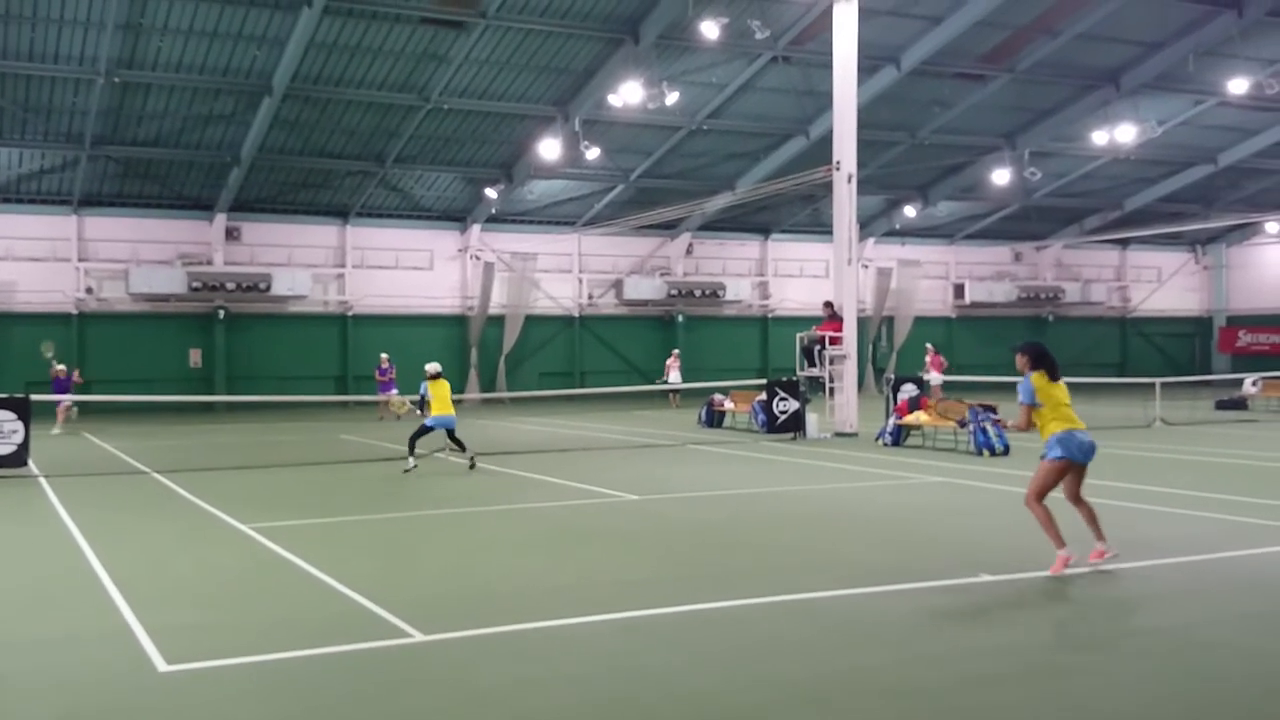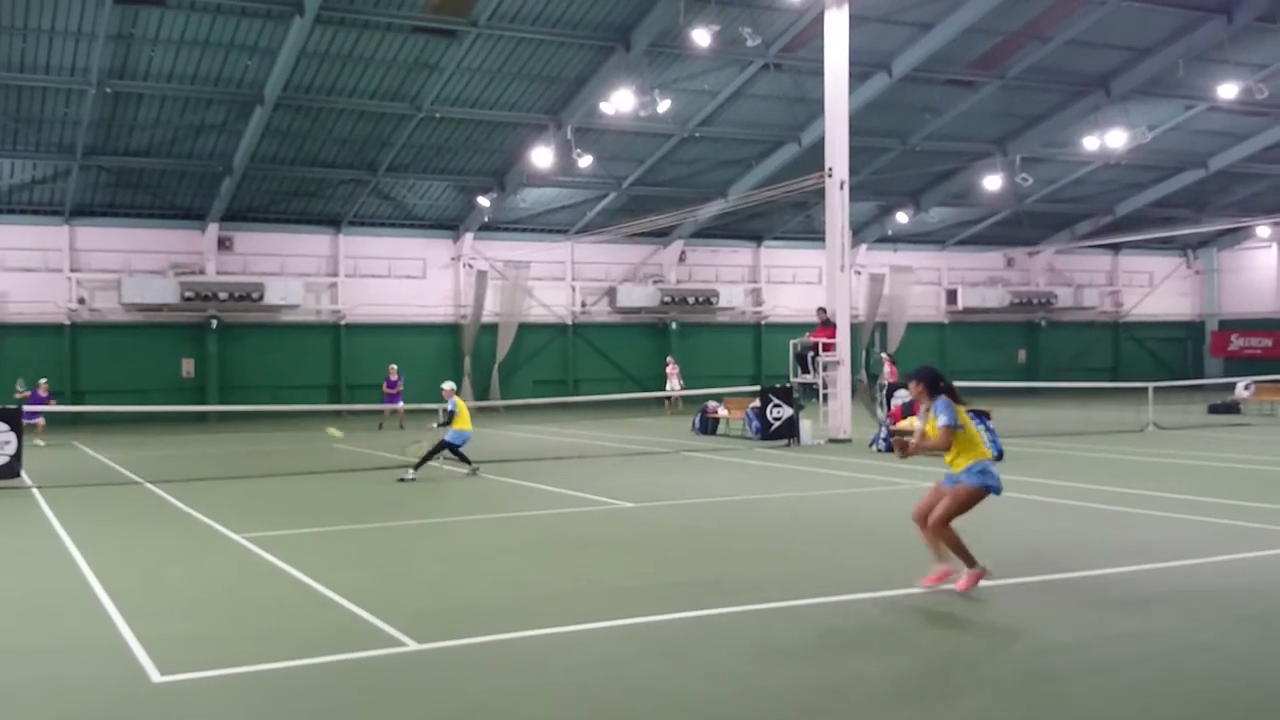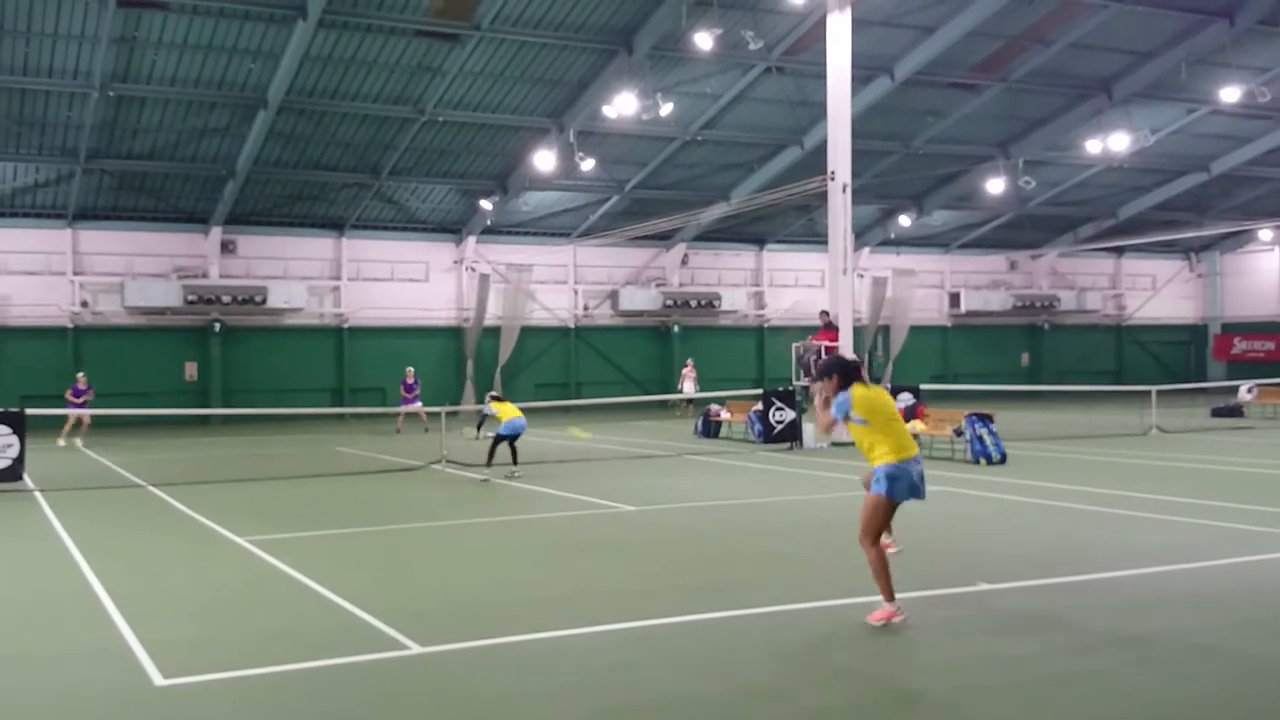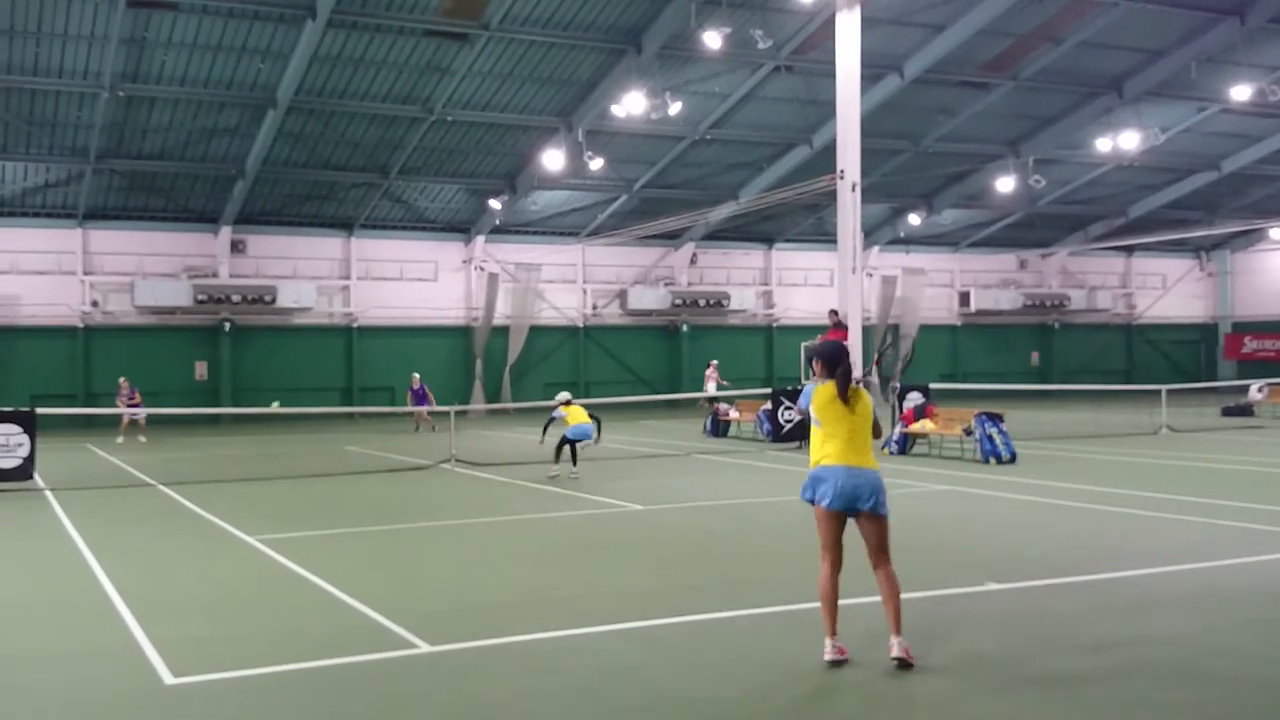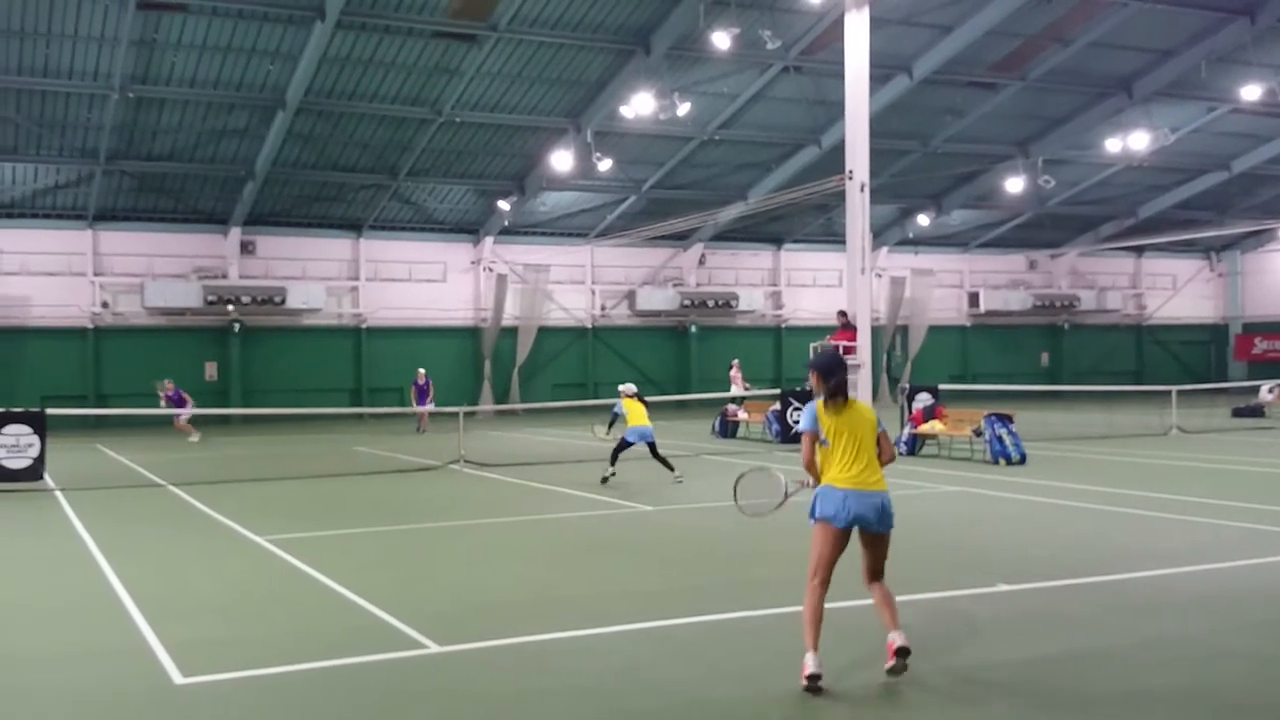
dt=0.5s
person 1, frame 1
left shoulder: (1027, 382)
right shoulder: (1055, 380)
left elbow: (1024, 424)
left wrist: (1010, 424)
right wrist: (1036, 423)
left hip: (1063, 443)
right hip: (1081, 439)
left knee: (1032, 498)
right knee: (1074, 496)
left ankle: (1062, 552)
right ankle: (1102, 546)
person 1, frame 2
left shoulder: (943, 405)
right shoulder: (925, 410)
left elbow: (943, 444)
right elbow: (922, 442)
left wrist: (912, 445)
right wrist: (908, 447)
left hip: (976, 472)
right hip: (959, 473)
left knee: (936, 522)
right knee: (919, 516)
left ankle: (973, 569)
right ankle: (942, 567)
person 1, frame 3
left shoulder: (845, 398)
right shoulder: (875, 390)
left elbow: (825, 428)
left wrist: (821, 405)
left hip: (893, 470)
right hip: (909, 463)
left knee: (868, 540)
right knee: (869, 481)
left ankle: (891, 606)
right ankle: (888, 537)
person 1, frame 4
left shoulder: (814, 390)
right shoulder: (863, 397)
left hip: (830, 477)
right hip: (867, 478)
left knee: (830, 563)
right knee: (881, 565)
left ankle: (832, 643)
right ankle: (898, 643)
person 1, frame 5
left shoulder: (814, 409)
right shoulder: (867, 411)
left elbow: (808, 459)
right elbow: (886, 455)
left wrist: (819, 480)
left hip: (837, 500)
right hip: (876, 499)
left knee: (818, 583)
right knee: (875, 578)
left ankle: (812, 659)
right ankle: (896, 636)
